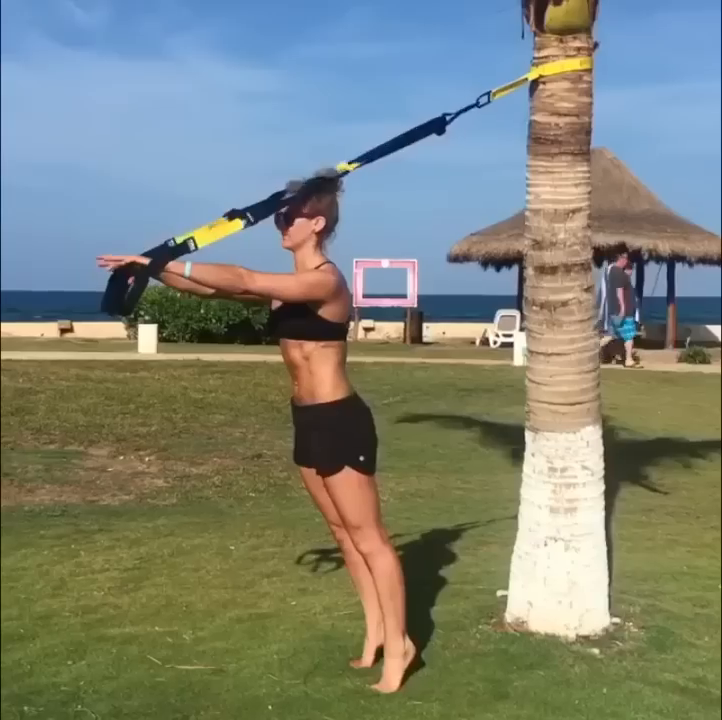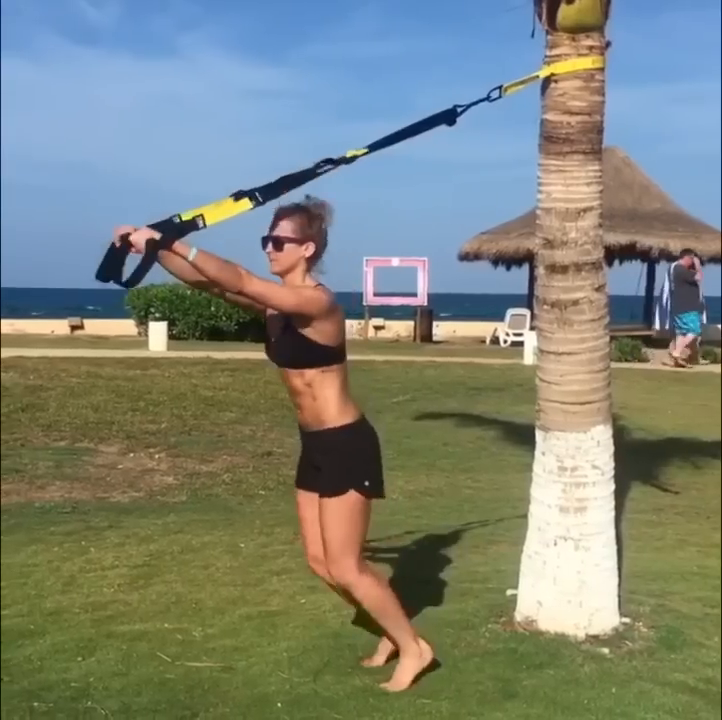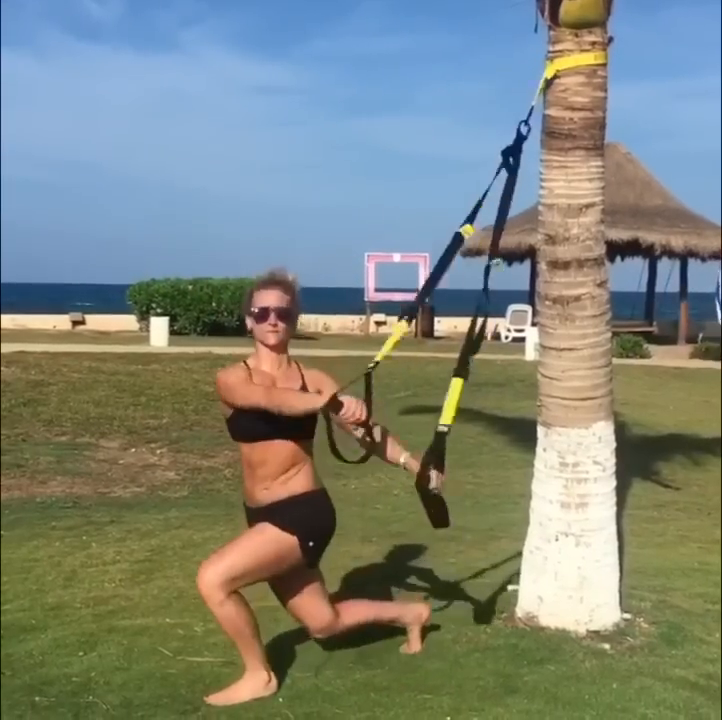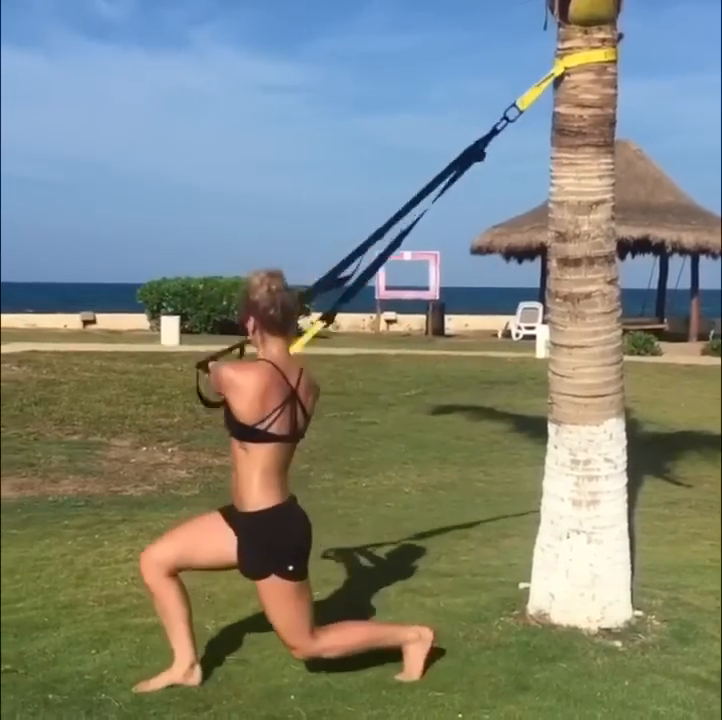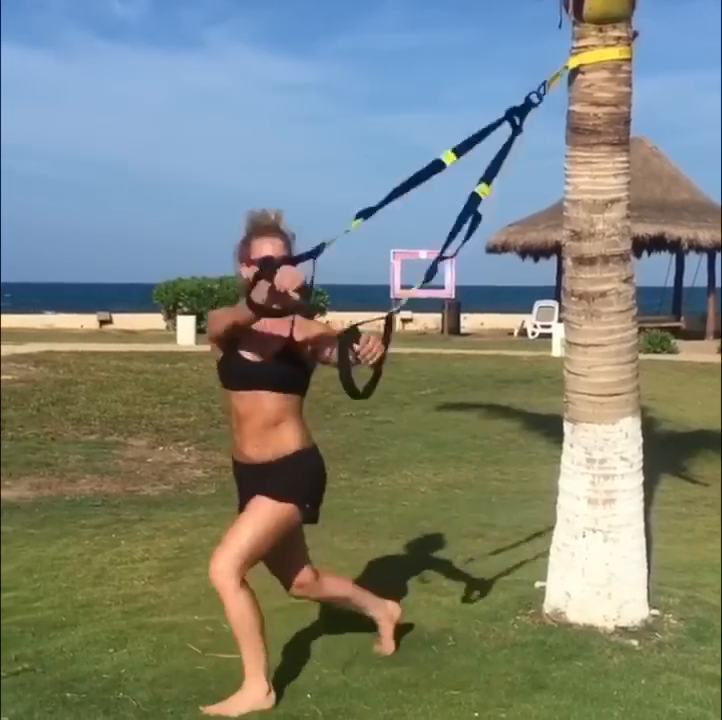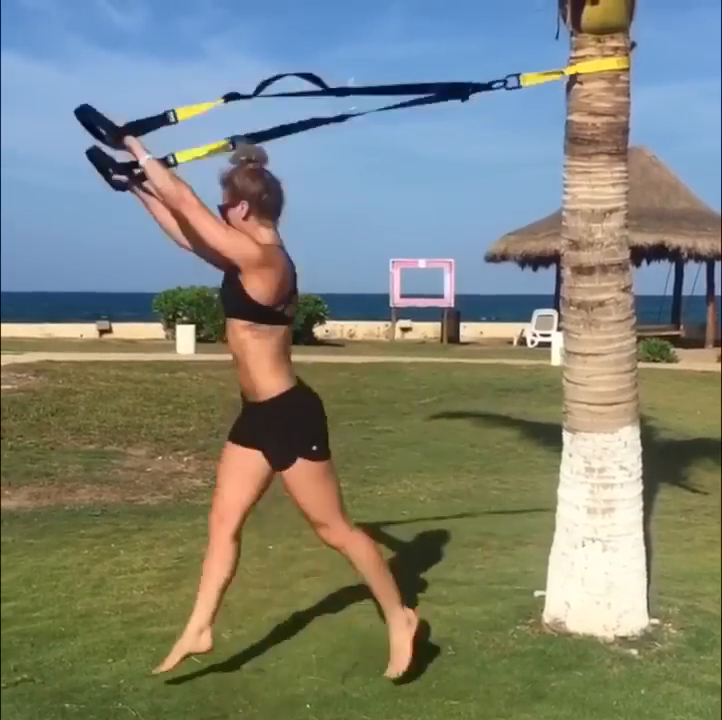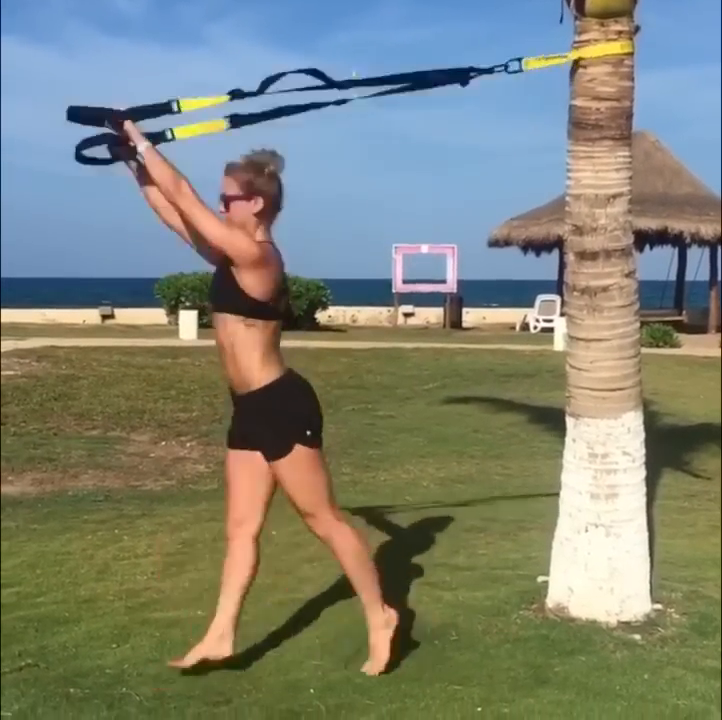
dt=0.7s
person 1, frame 1
left shoulder: (325, 282)
right shoulder: (287, 286)
left elbow: (243, 281)
right elbow: (218, 289)
left wrist: (161, 260)
right wrist: (154, 268)
left hip: (339, 421)
right hip: (309, 422)
left knee: (368, 536)
right knee: (344, 534)
left ankle: (398, 644)
right ankle: (376, 630)
person 1, frame 2
left shoulder: (315, 302)
right shoulder: (273, 304)
left elbow: (242, 284)
right elbow: (208, 282)
left wrist: (170, 244)
right wrist: (154, 247)
left hip: (346, 446)
right hip: (316, 447)
left knee: (344, 568)
right knee: (320, 560)
left ankle: (414, 648)
right ankle: (391, 636)
person 1, frame 3
left shoulder: (314, 379)
right shoulder: (231, 380)
left elbow: (360, 422)
right elbow: (270, 399)
left wrist: (409, 460)
right wrist: (329, 401)
left hip: (305, 512)
right hip: (263, 518)
left knee: (213, 579)
right knee: (324, 623)
left ankle: (258, 676)
right ankle: (410, 612)
person 1, frame 4
left shoulder: (242, 377)
right shoulder: (305, 383)
left elbow: (214, 370)
left wrist: (220, 366)
left hip: (269, 529)
right hip: (256, 517)
left knee: (305, 644)
right knee: (154, 562)
left ankle: (413, 637)
right ankle: (186, 664)
person 1, frame 5
left shoulder: (306, 330)
right shoulder: (228, 328)
left elbow: (336, 354)
right elbow: (222, 321)
left wrist: (363, 349)
right wrist: (267, 291)
left hip: (293, 471)
right hip: (250, 475)
left knee: (224, 568)
right knee: (300, 581)
right ankle: (381, 611)
person 1, frame 6
left shoulder: (261, 259)
right shoulder: (254, 257)
left elbow: (188, 206)
right elbow: (193, 229)
left wrist: (141, 155)
right wrist: (147, 175)
left hip: (289, 415)
right hip: (260, 413)
left knee: (332, 528)
right knee: (223, 523)
left ankle: (399, 619)
right ankle: (198, 630)
person 1, frame 7
left shoulder: (254, 253)
right shoulder: (239, 257)
left elbow: (187, 200)
right elbow: (181, 215)
left wrist: (138, 141)
right wrist: (141, 173)
left hip: (281, 406)
right hip: (252, 409)
left knee: (322, 519)
right knee: (242, 528)
left ankle: (379, 615)
right ankle: (220, 635)
